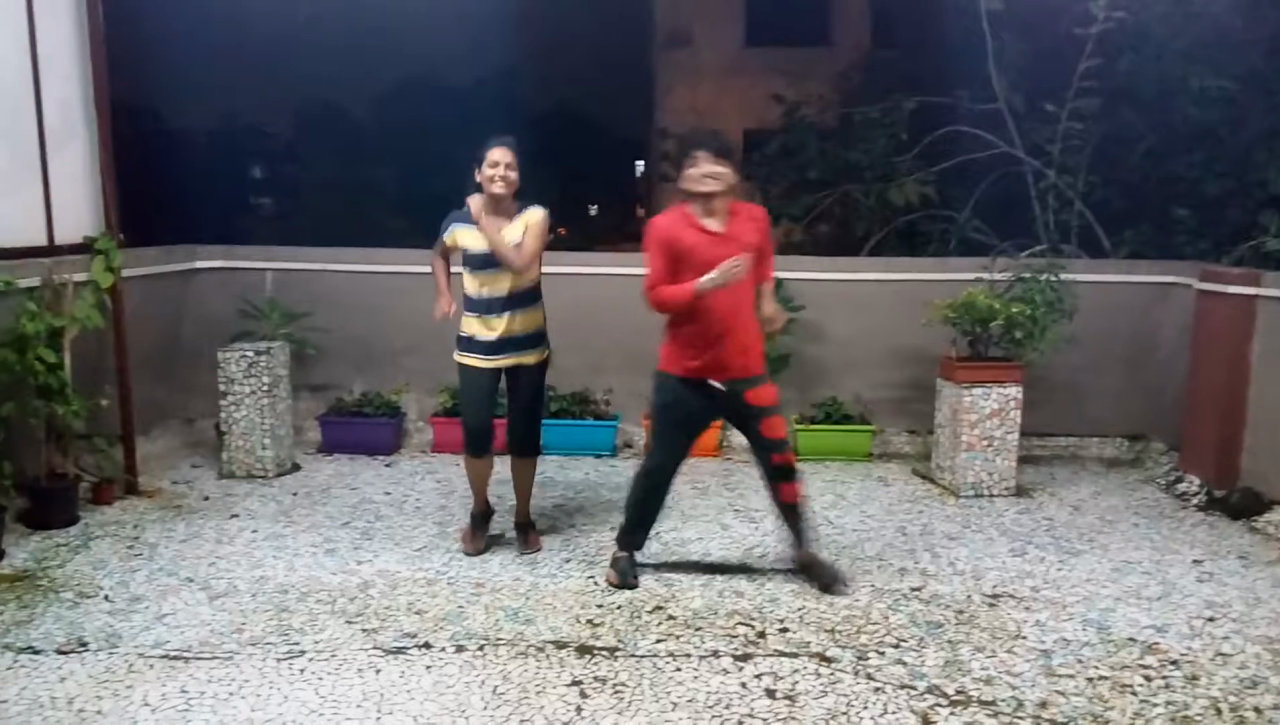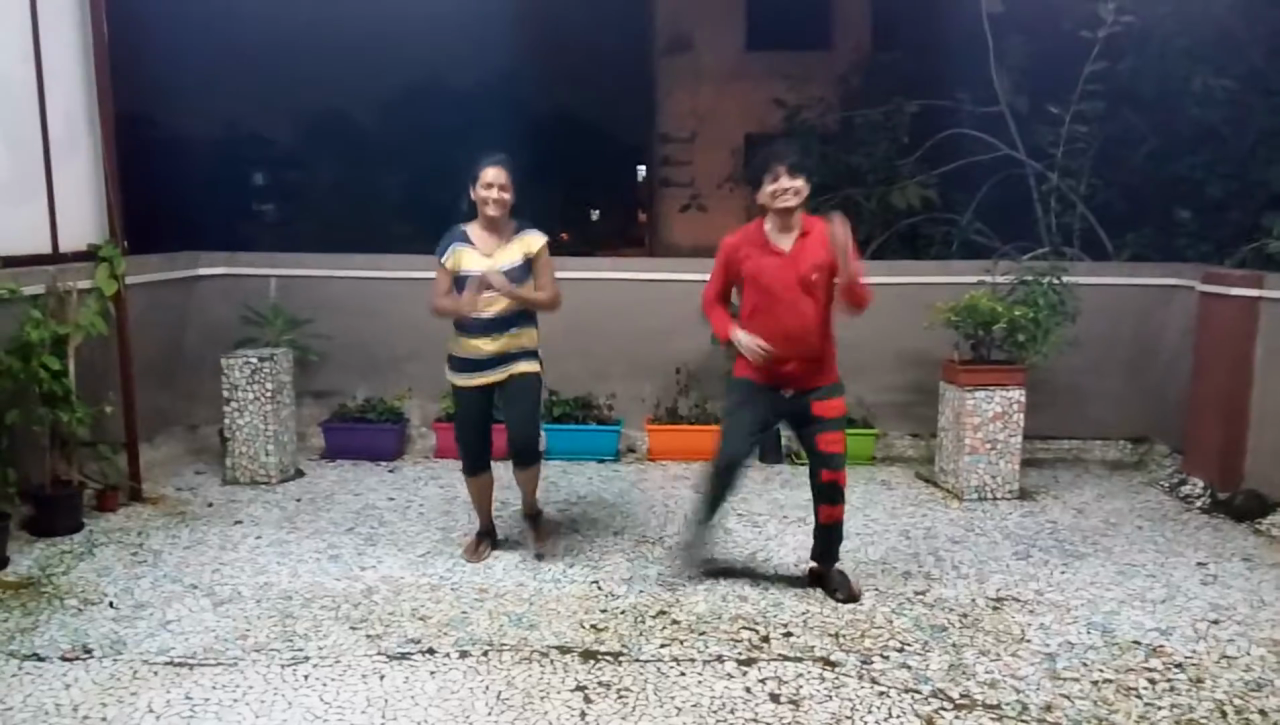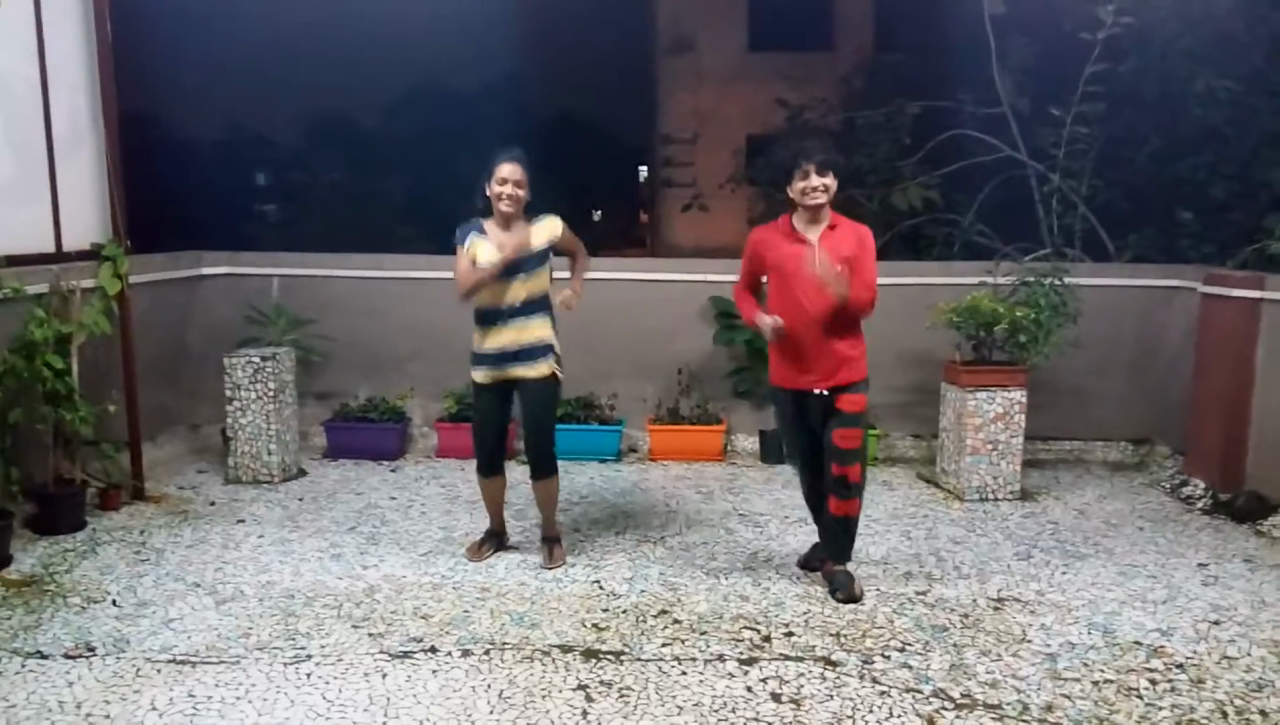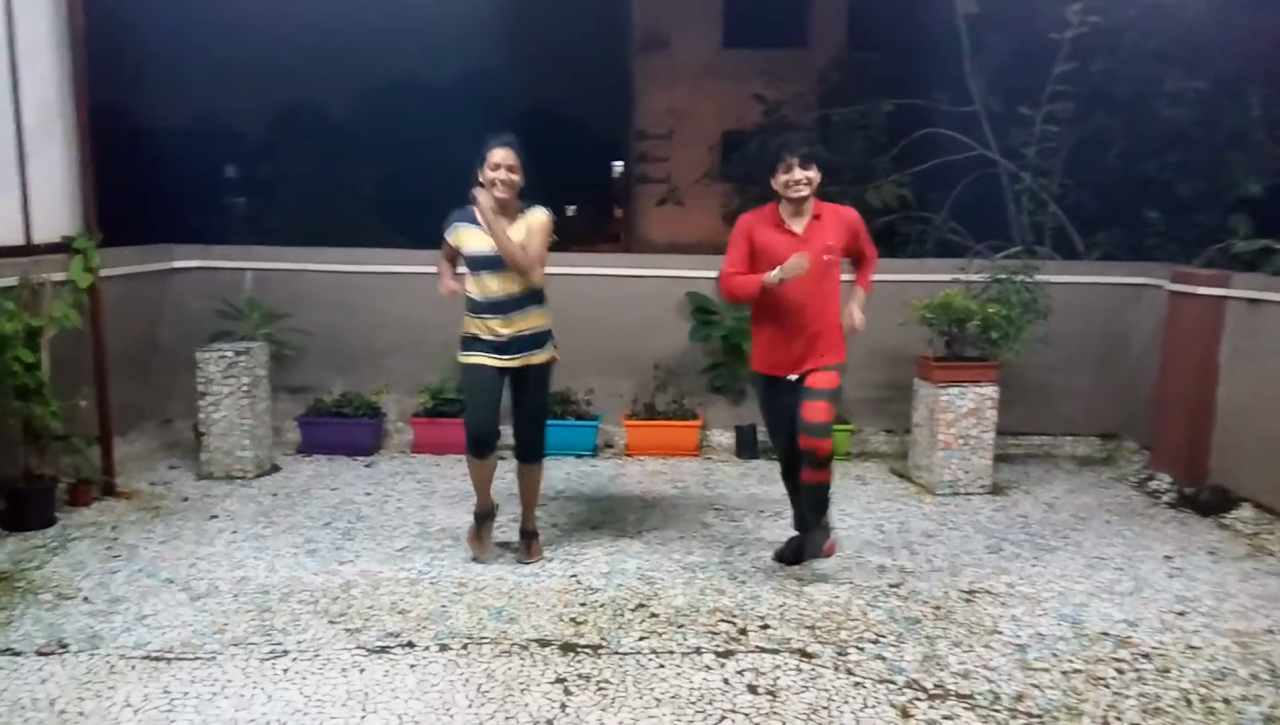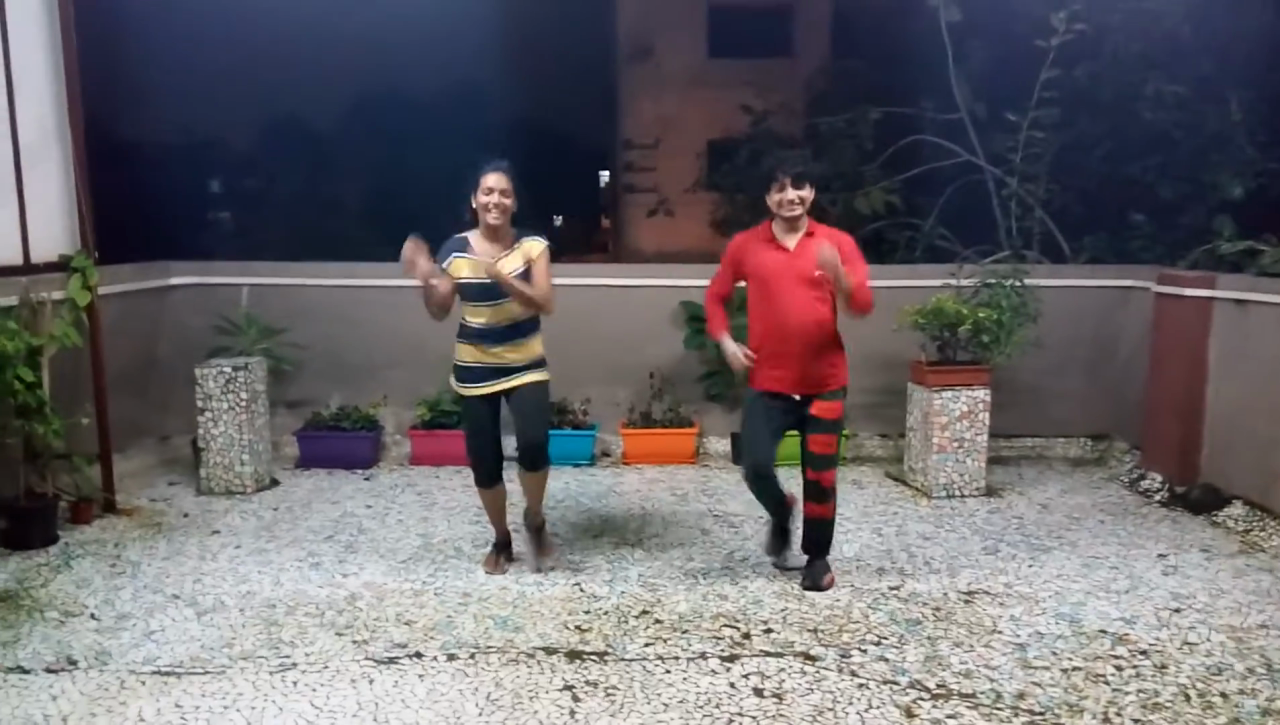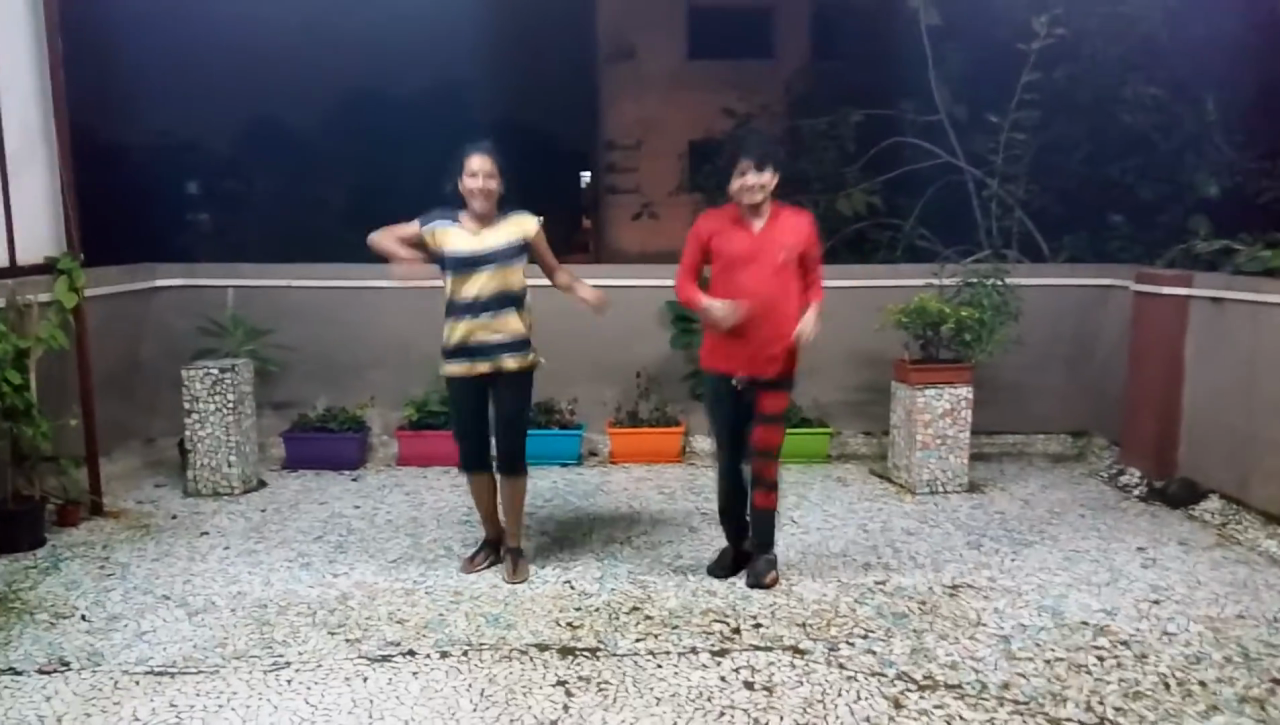
dt=0.3s
person 1, frame 1
left shoulder: (755, 220)
right shoulder: (665, 227)
right elbow: (657, 295)
left wrist: (767, 302)
right wrist: (707, 282)
left hip: (744, 369)
right hip: (684, 374)
left knee: (779, 456)
right knee: (659, 464)
left ankle: (803, 549)
right ankle: (626, 549)
person 1, frame 2
left shoulder: (831, 237)
right shoulder: (738, 245)
left elbow: (857, 302)
right elbow: (714, 300)
left wrist: (849, 271)
right wrist: (735, 334)
left hip: (818, 380)
right hip: (755, 379)
left knee: (830, 474)
right knee: (730, 459)
left ankle: (826, 564)
right ankle: (703, 521)
person 1, frame 3
left shoulder: (856, 236)
right shoulder: (764, 238)
left elbow: (866, 301)
right elbow: (744, 287)
left wrist: (833, 281)
right wrist: (759, 317)
left hip: (844, 375)
right hip: (790, 378)
left knee: (847, 470)
right knee: (810, 468)
left ankle: (837, 562)
right ankle: (826, 538)
person 1, frame 4
left shoulder: (844, 221)
right shoulder: (751, 225)
left elbow: (866, 258)
right elbow: (729, 285)
left wrist: (857, 302)
right wrist: (775, 276)
left hip: (823, 358)
right hip: (771, 363)
left knee: (815, 439)
right knee: (787, 452)
left ankle: (817, 523)
right ankle: (803, 527)
person 1, frame 5
left shoulder: (837, 242)
right shoulder: (744, 245)
left elbow: (863, 303)
right elbow: (715, 297)
left wrist: (839, 276)
right wrist: (725, 341)
left hip: (823, 381)
right hip: (768, 382)
left knee: (820, 475)
right knee: (756, 467)
left ankle: (817, 556)
right ankle: (780, 512)
person 1, frame 6
left shoulder: (800, 224)
right shoulder: (710, 225)
left elbow: (812, 279)
right elbow: (684, 282)
left wrist: (811, 314)
right wrist: (707, 304)
left hip: (772, 368)
right hip: (721, 366)
left knee: (765, 461)
right knee: (728, 459)
left ankle: (762, 552)
right ankle: (735, 542)
person 2, frame 1
left shoulder: (534, 216)
right shoulder: (458, 222)
left elbow: (521, 264)
right elbow: (440, 256)
left wrist: (485, 221)
right wrist: (444, 295)
left hip: (526, 344)
right hip: (476, 345)
left knee: (525, 434)
right knee: (476, 430)
left ankle: (523, 518)
right ankle: (481, 510)
person 2, frame 2
left shoulder: (531, 240)
right shoulder: (455, 243)
left elbow: (552, 298)
right elbow: (439, 303)
left wrist: (505, 287)
right wrist: (462, 305)
left hip: (519, 359)
right hip: (469, 362)
left knee: (524, 442)
right knee: (473, 452)
left ankle: (531, 509)
right ankle: (486, 528)
person 2, frame 3
left shoulder: (548, 226)
right shoulder: (471, 234)
left elbow: (580, 253)
right elbow: (465, 289)
left wrist: (573, 290)
right wrist: (508, 252)
left hip: (537, 356)
right hip: (489, 359)
left knee: (540, 450)
right knee: (488, 453)
left ankle: (551, 534)
right ankle: (495, 530)
person 2, frame 4
left shoulder: (539, 218)
right shoulder: (461, 223)
left elbow: (526, 264)
right elbow: (447, 261)
left wrist: (491, 215)
right wrist: (448, 281)
left hip: (531, 345)
right hip: (482, 344)
left knee: (530, 438)
right knee: (480, 431)
left ankle: (528, 527)
right ankle: (483, 509)
person 2, frame 5
left shoulder: (533, 245)
right shoulder: (455, 249)
left elbow: (544, 302)
right elbow: (439, 312)
left wrist: (499, 275)
right wrist: (425, 276)
left hip: (525, 368)
right hip: (475, 371)
left knee: (534, 445)
right knee: (484, 461)
left ankle: (535, 519)
right ankle: (501, 540)
person 2, frame 6
left shoulder: (522, 225)
right shoulder: (439, 225)
left elbow: (554, 270)
right elbow: (378, 239)
left wrist: (581, 290)
right wrist: (401, 252)
left hip: (511, 352)
right hip: (462, 355)
left knee: (511, 450)
right knee: (471, 451)
left ankle: (513, 545)
right ankle: (492, 537)
